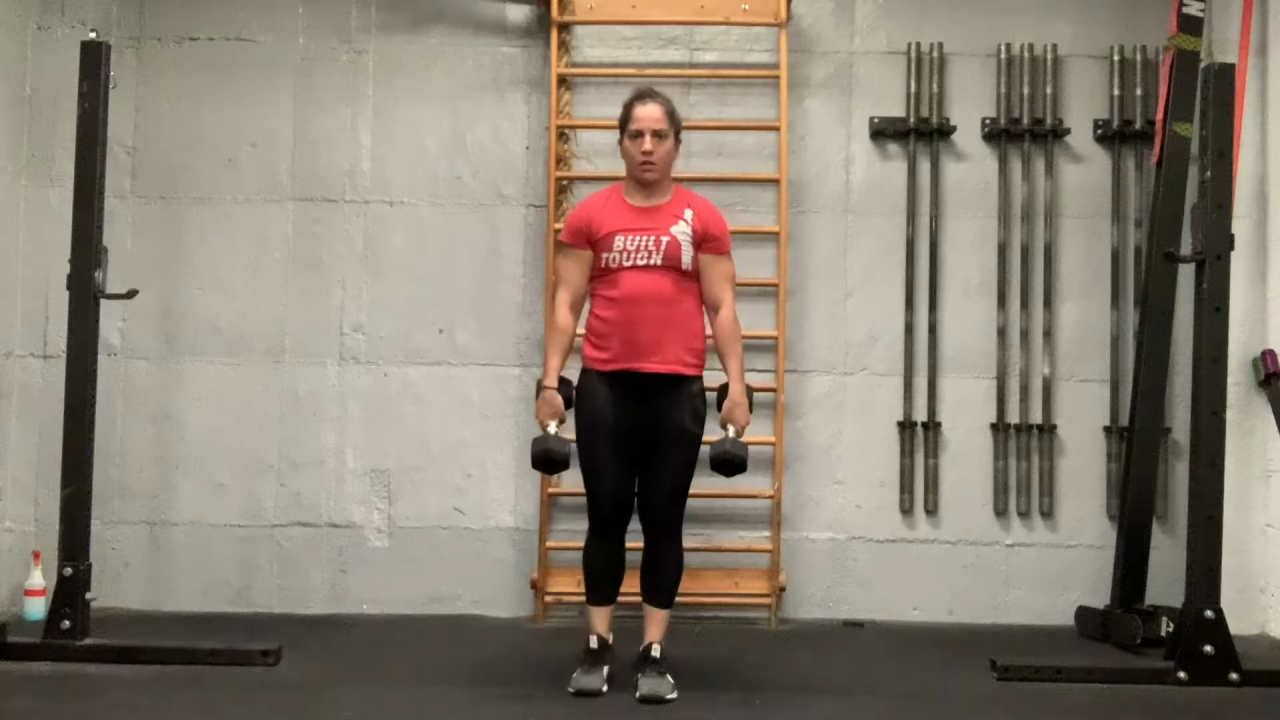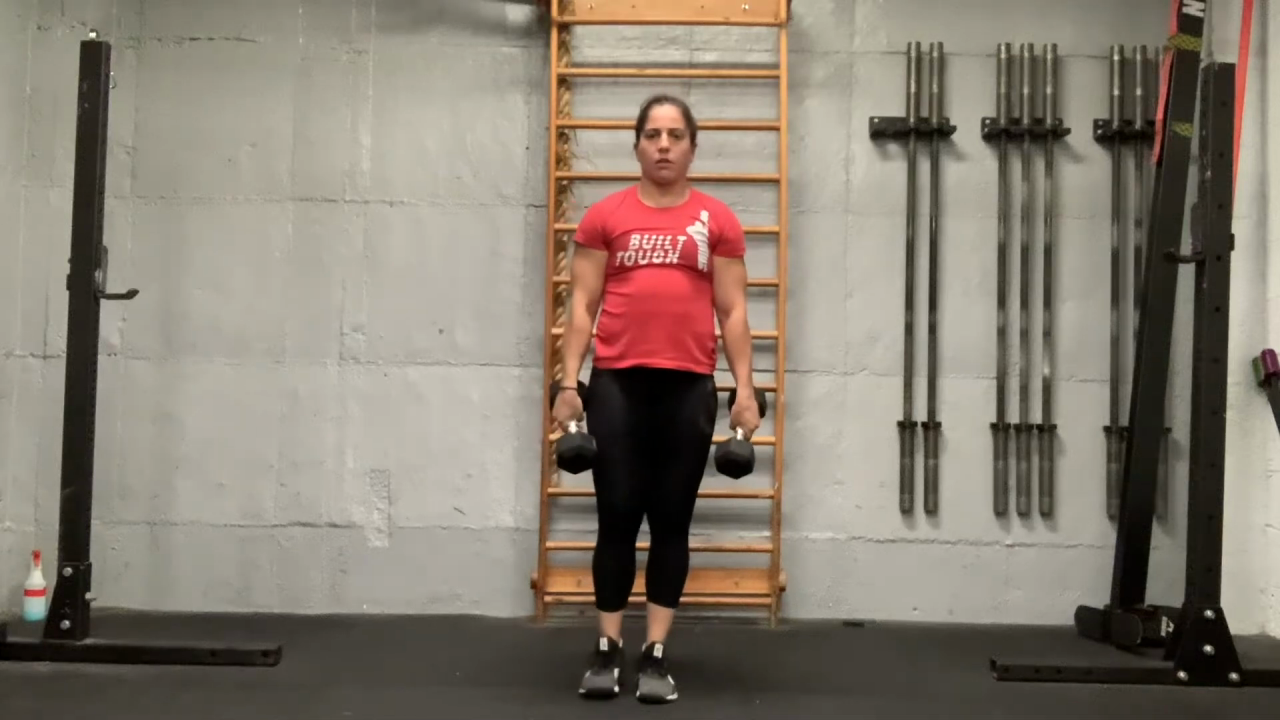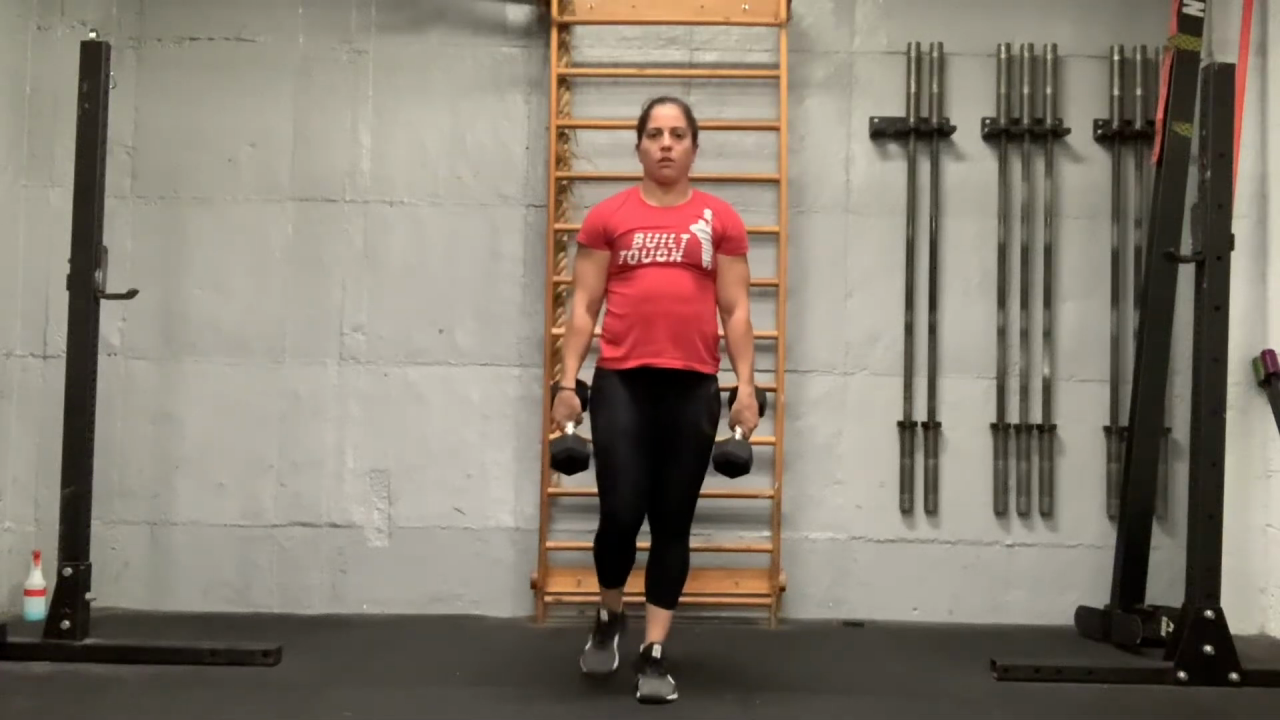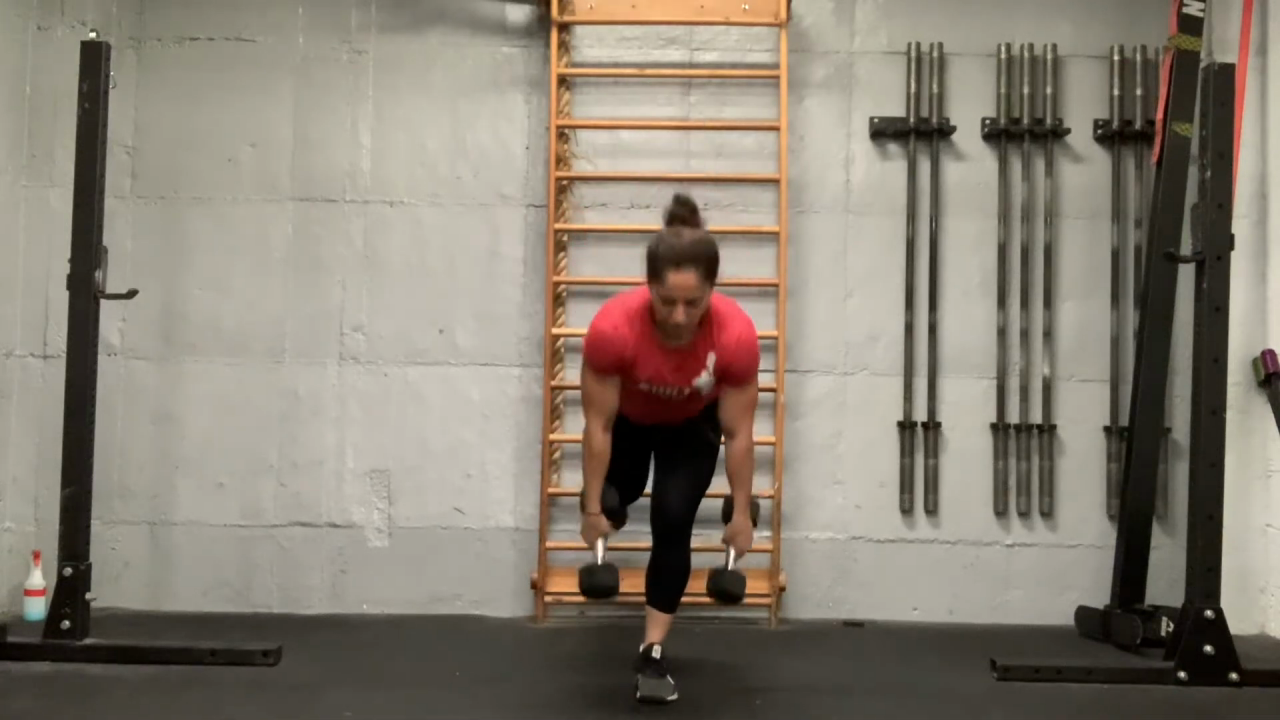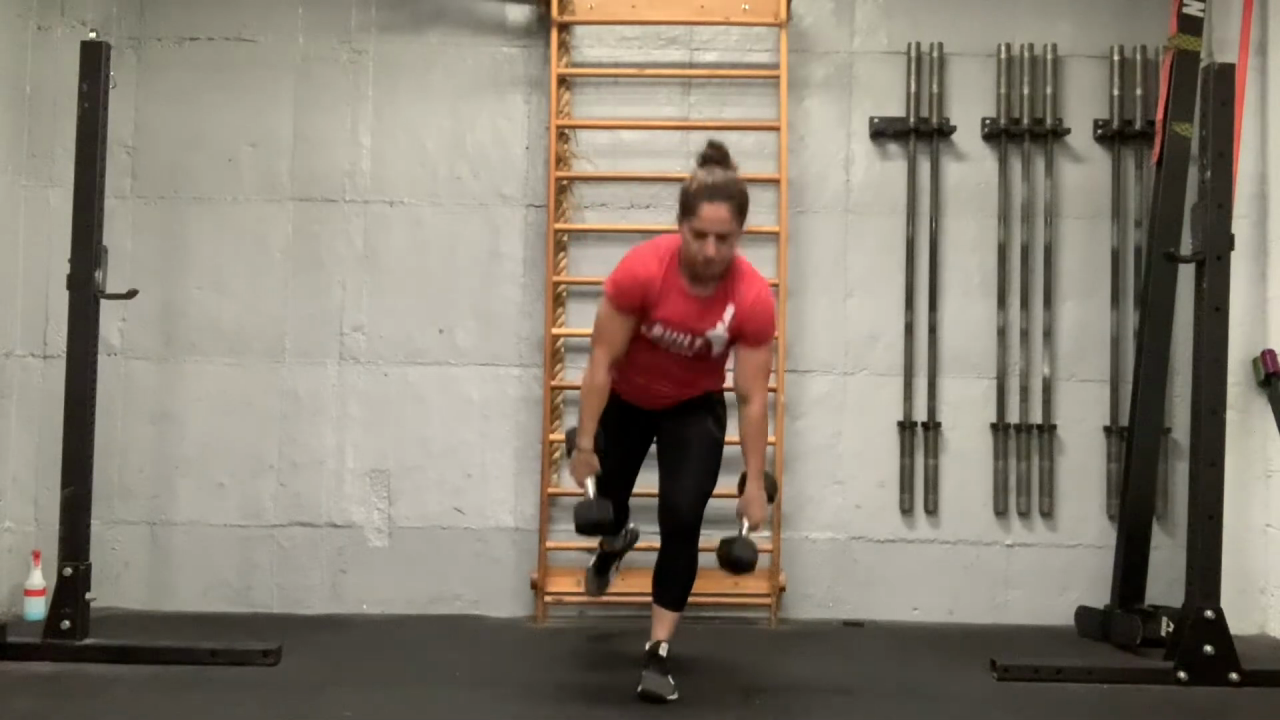
dt=1s
person 1, frame 1
left shoulder: (702, 218)
right shoulder: (589, 215)
left elbow: (722, 309)
right elbow: (566, 305)
left wrist: (736, 386)
right wrist: (550, 382)
left hip: (677, 388)
right hip: (604, 385)
left knee: (663, 521)
right knee: (606, 516)
left ankle: (653, 653)
right ankle: (597, 647)
person 1, frame 2
left shoulder: (717, 220)
right shoulder: (603, 216)
left elbow: (733, 312)
right elbow: (582, 306)
left wrist: (745, 389)
right wrist: (568, 384)
left hip: (689, 387)
right hip: (616, 384)
left knee: (671, 522)
right knee: (617, 519)
left ankle: (655, 653)
right ankle: (607, 649)
person 1, frame 3
left shoulder: (721, 219)
right shoulder: (607, 216)
left elbow: (735, 311)
right elbow: (584, 307)
left wrist: (746, 387)
right wrist: (567, 383)
left hip: (692, 387)
right hip: (621, 382)
left knee: (672, 521)
right knee: (621, 514)
left ankle: (653, 653)
right ankle: (608, 619)
person 1, frame 4
left shoulder: (736, 334)
right shoulder: (612, 326)
left elbow: (737, 432)
right elbow: (598, 426)
left wrist: (741, 513)
right wrist: (591, 509)
left hip: (693, 423)
right hip: (629, 419)
left knee: (672, 522)
right knee: (620, 499)
left ankle: (652, 651)
right ankle: (619, 500)
person 1, frame 5
left shoulder: (754, 297)
right shoulder: (641, 267)
left elbow: (752, 398)
right elbow: (601, 362)
left wrist: (754, 486)
right wrist: (585, 444)
left hip: (696, 407)
right hip: (628, 400)
left knee: (681, 522)
right knee: (605, 497)
left ankle: (657, 650)
right ankle: (616, 538)
